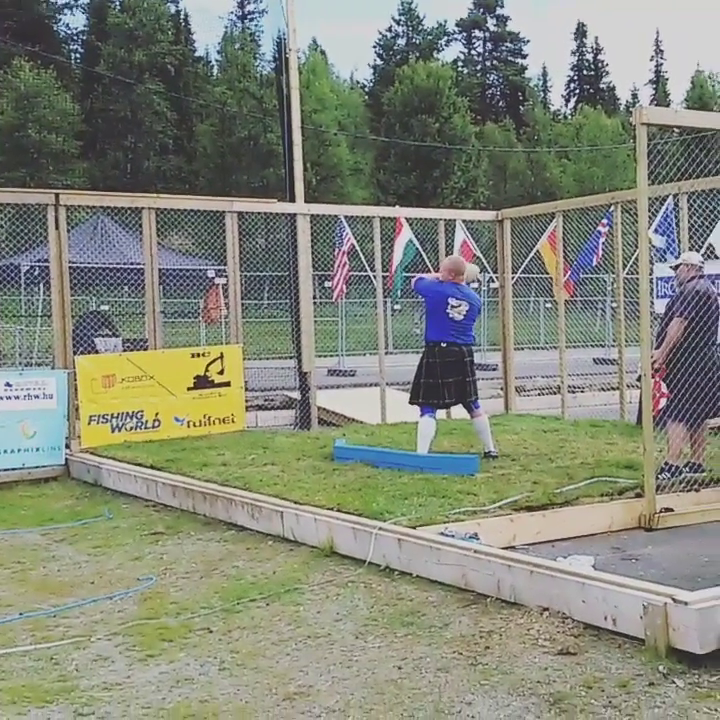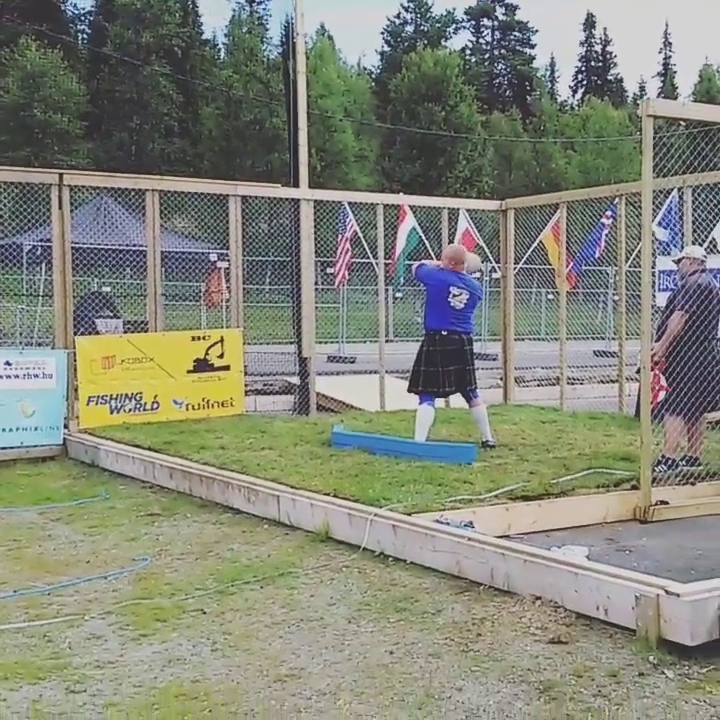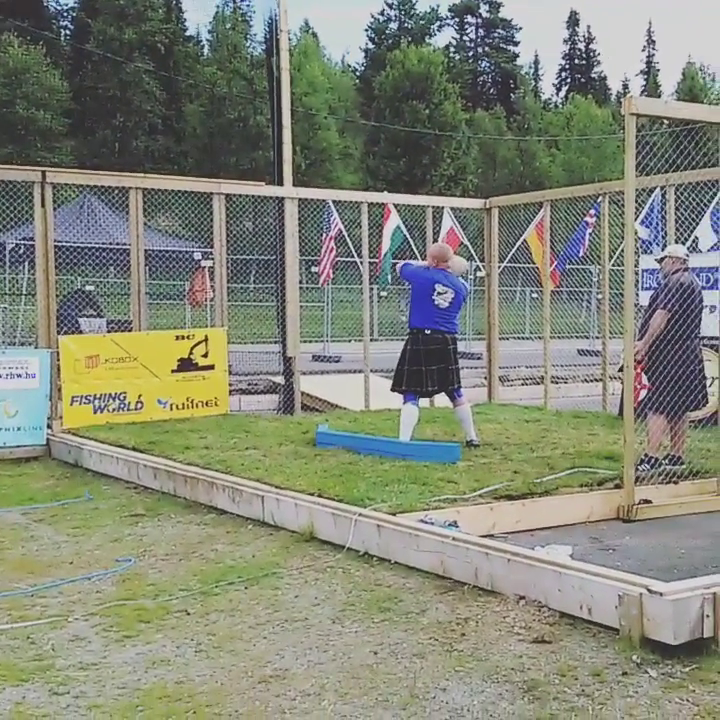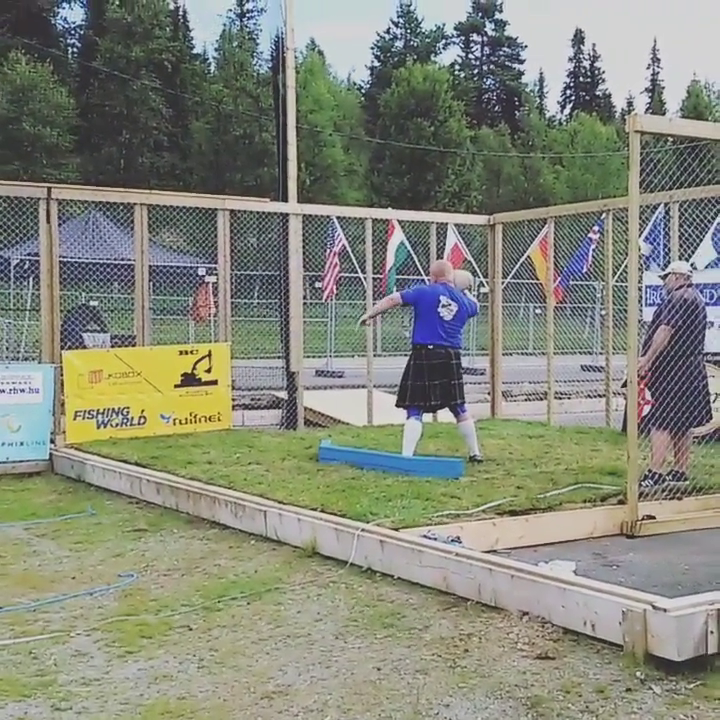
dt=0.4s
person 1, frame 1
left shoulder: (692, 290)
left elbow: (680, 322)
left wrist: (662, 351)
left hip: (687, 361)
left knee: (677, 413)
right knee: (697, 414)
left ankle: (672, 467)
right ankle: (697, 464)
person 1, frame 2
left shoulder: (693, 283)
left elbow: (681, 315)
left wrist: (663, 344)
left hip: (687, 355)
left knee: (675, 407)
right knee: (696, 408)
left ankle: (669, 459)
right ankle: (694, 457)
person 1, frame 3
left shoulder: (676, 282)
right shoulder: (692, 283)
left elbow: (663, 314)
left wrist: (645, 342)
left hip: (669, 353)
right hip: (686, 353)
left knee: (657, 405)
right knee: (678, 406)
left ankle: (652, 458)
right ankle: (676, 456)
person 1, frame 4
left shoulder: (679, 298)
right shoulder: (696, 299)
left elbow: (666, 329)
left wrist: (648, 358)
left hip: (673, 369)
right hip: (690, 368)
left knee: (661, 421)
right knee: (682, 422)
left ankle: (656, 474)
right ankle: (680, 471)
person 2, frame 1
left shoulder: (435, 289)
right shoulder: (474, 298)
left elbow: (416, 281)
left wrist: (437, 277)
right wrist: (463, 283)
left hip: (437, 354)
right hip: (463, 355)
left knee: (428, 408)
right knee: (472, 404)
left ankle: (421, 455)
right ankle: (490, 449)
person 2, frame 2
left shoulder: (436, 277)
right shoulder: (474, 286)
left elbow: (417, 266)
left wrist: (439, 265)
right wrist: (465, 271)
left hip: (436, 342)
right hip: (463, 344)
left knee: (427, 396)
right knee: (471, 394)
left ankle: (419, 443)
right ankle: (487, 439)
person 2, frame 3
left shoulder: (421, 275)
right shoulder: (459, 285)
left elbow: (401, 266)
right wrist: (454, 273)
left hip: (420, 341)
right hip: (447, 343)
left knee: (411, 395)
right knee: (455, 393)
left ankle: (404, 442)
right ankle: (472, 438)
person 2, frame 4
left shoulder: (425, 292)
right shoulder: (463, 301)
left elbow: (392, 300)
right elbow: (474, 306)
left wrist: (369, 314)
right wrist: (464, 290)
left hip: (424, 356)
right hip: (451, 358)
left knee: (415, 411)
right knee: (459, 408)
left ankle: (406, 457)
right ankle: (475, 453)
